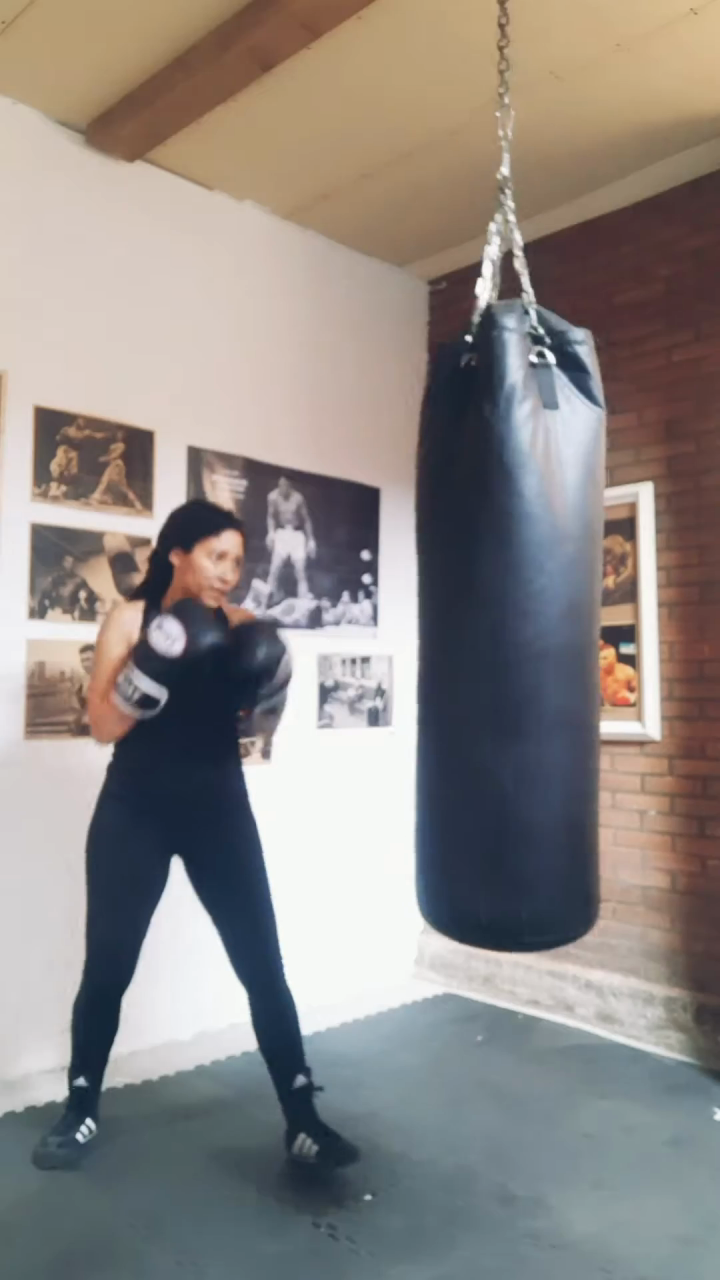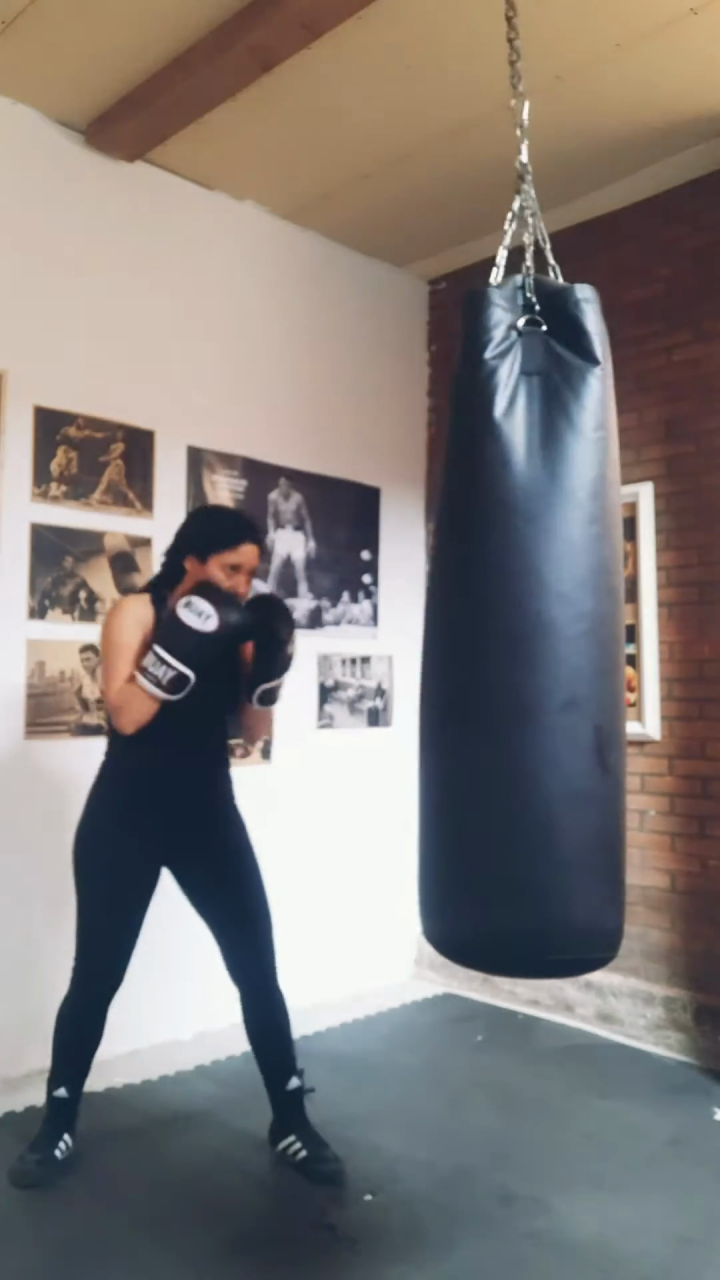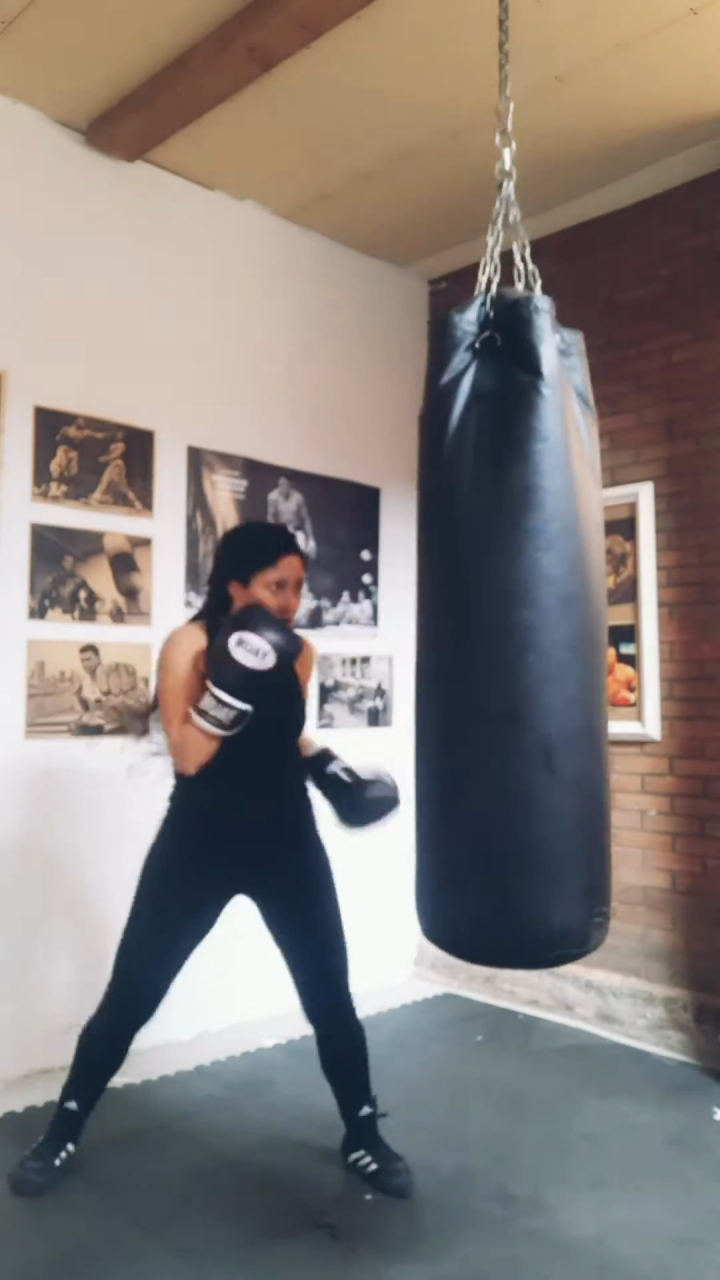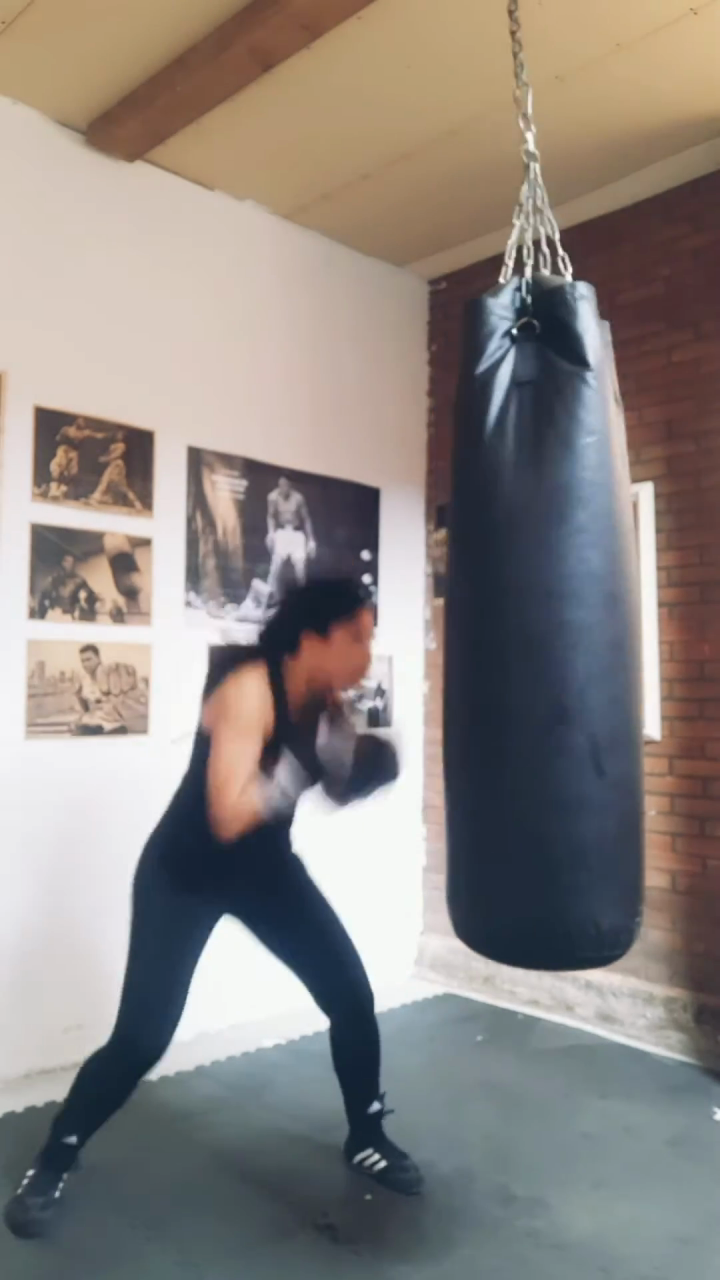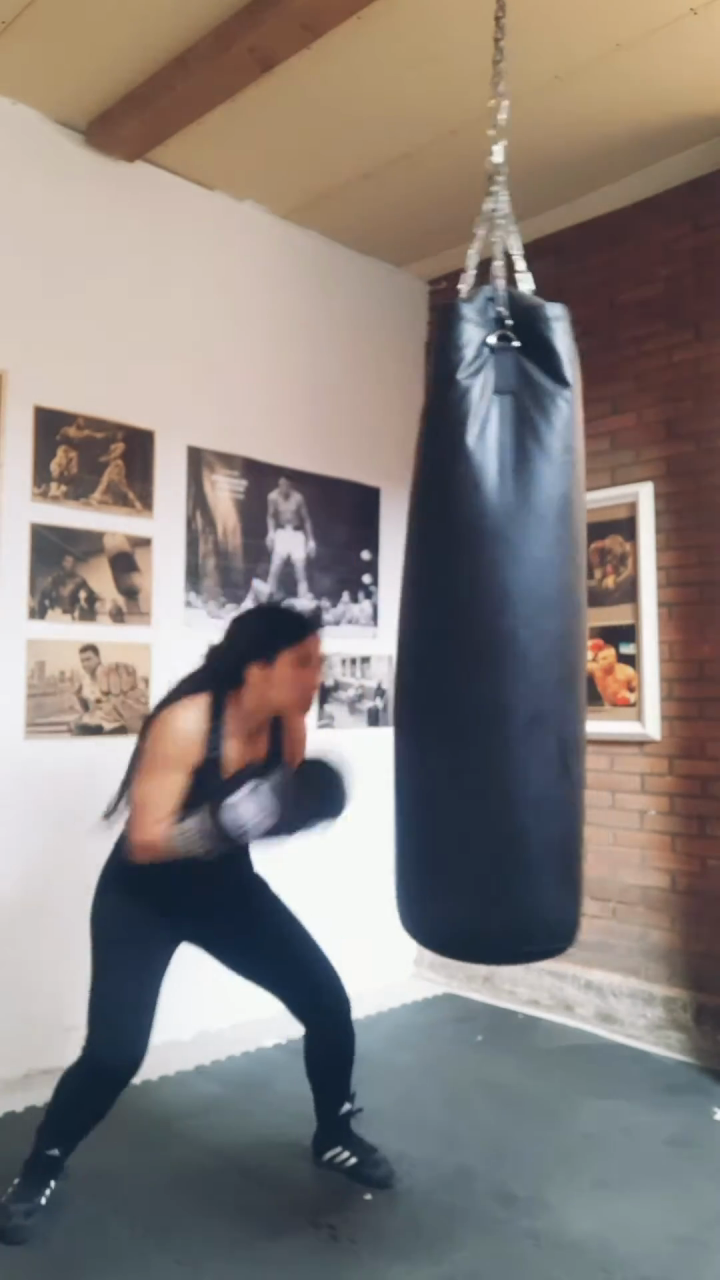
dt=0.7s
person 1, frame 1
left shoulder: (241, 628)
right shoulder: (130, 618)
left elbow: (262, 720)
right elbow: (103, 725)
left wrist: (269, 675)
right wrist: (157, 658)
left hip: (218, 809)
right hip: (134, 813)
left knee: (263, 966)
right knee: (107, 968)
left ankle: (302, 1118)
right ankle: (80, 1111)
person 1, frame 2
left shoulder: (229, 626)
right shoulder: (136, 613)
left elbow: (257, 730)
right elbow: (126, 715)
left wrist: (270, 658)
right wrist: (184, 640)
left hip: (208, 813)
right hip: (126, 816)
left knee: (258, 967)
right knee: (96, 976)
left ankle: (290, 1122)
right ankle: (57, 1127)
person 1, frame 3
left shoulder: (292, 647)
right shoulder: (189, 644)
right elbow: (188, 757)
left wrist: (330, 771)
right wrist: (236, 676)
left hip: (286, 841)
right hip: (199, 842)
left knee: (330, 1000)
right knee: (130, 996)
left ankle: (362, 1135)
right ankle: (62, 1133)
person 1, frame 4
left shoulder: (324, 698)
right shoulder: (248, 689)
right elbow: (230, 817)
left wrist: (349, 769)
right wrist: (312, 764)
left hip: (267, 867)
right hip: (183, 874)
left knee: (352, 996)
right knee: (142, 1038)
left ankle: (367, 1138)
right ankle: (54, 1162)
person 1, frame 5
left shoulder: (288, 728)
right shoulder: (186, 723)
left elbow: (282, 812)
right elbow: (145, 843)
left wrist: (305, 803)
right wrist: (227, 821)
left hip: (229, 892)
right hip: (142, 902)
left knee: (330, 1005)
right knee: (114, 1055)
left ankle: (335, 1135)
